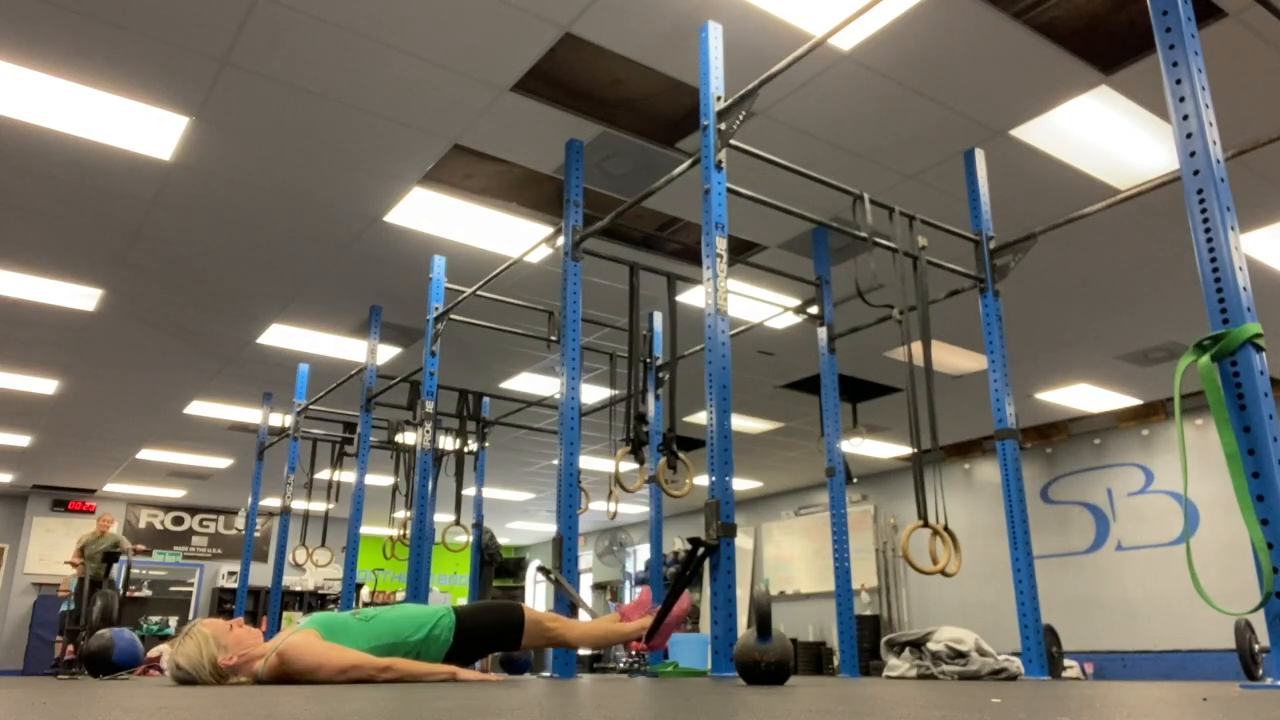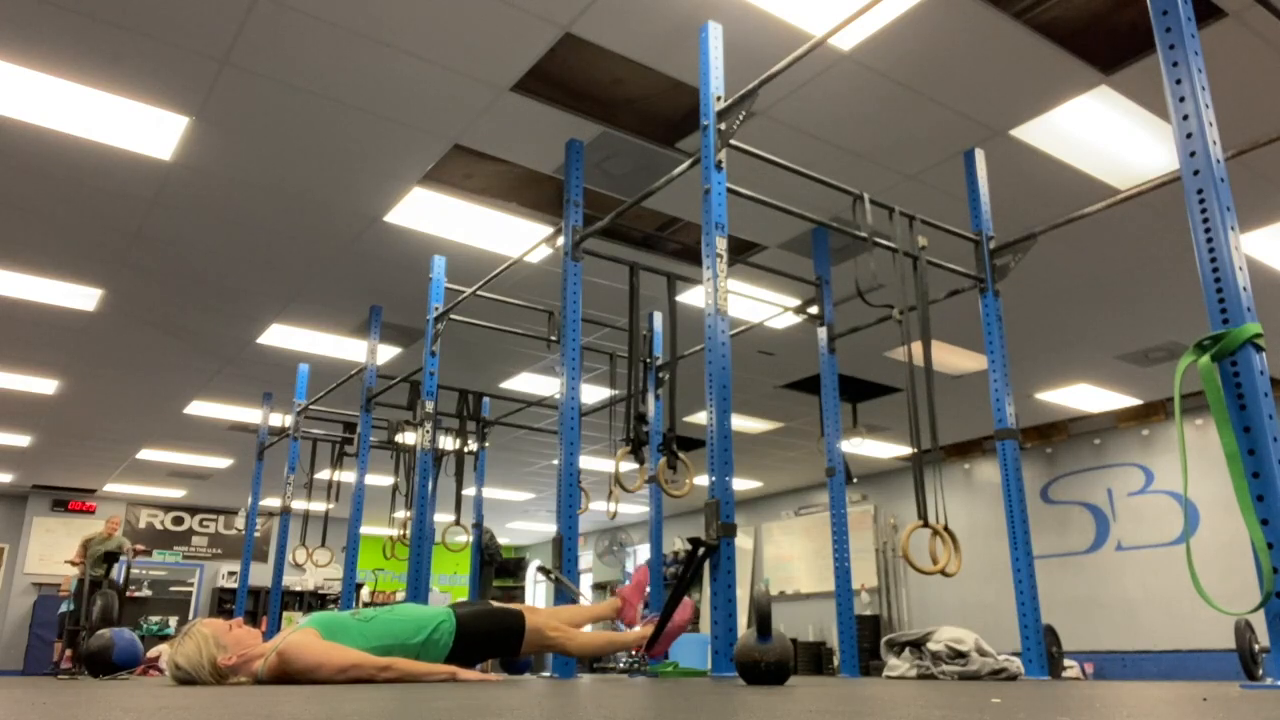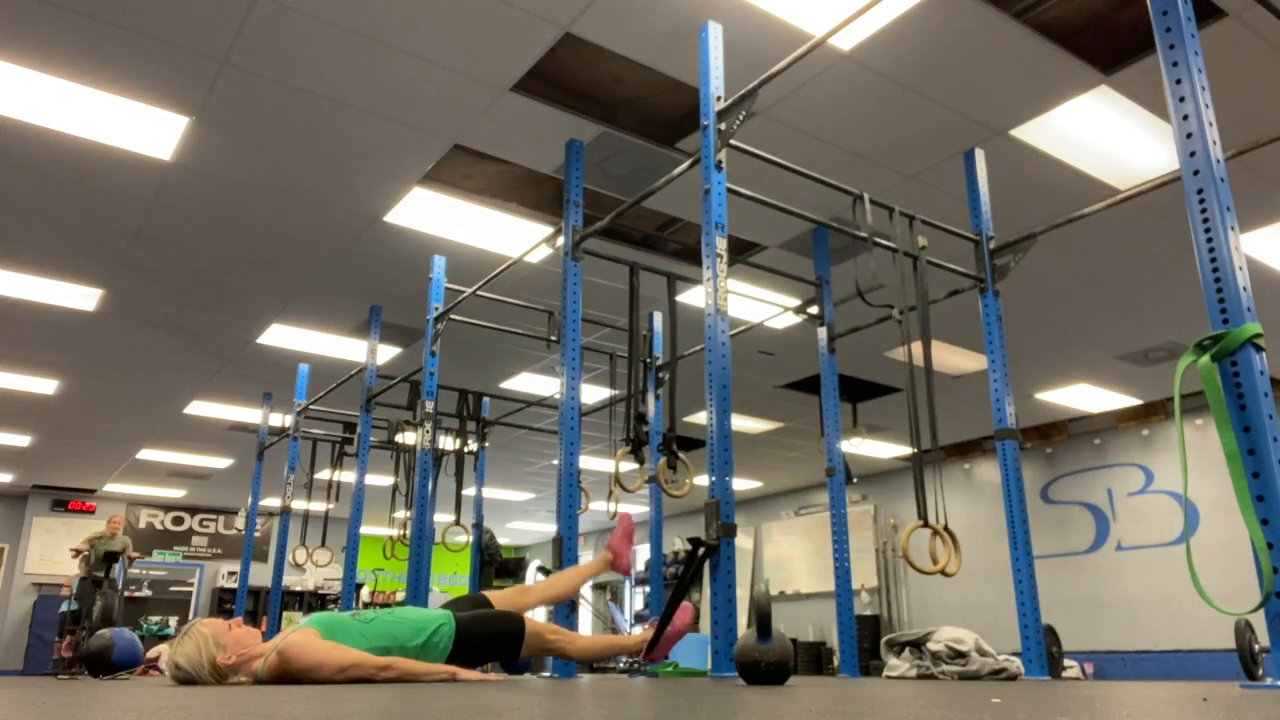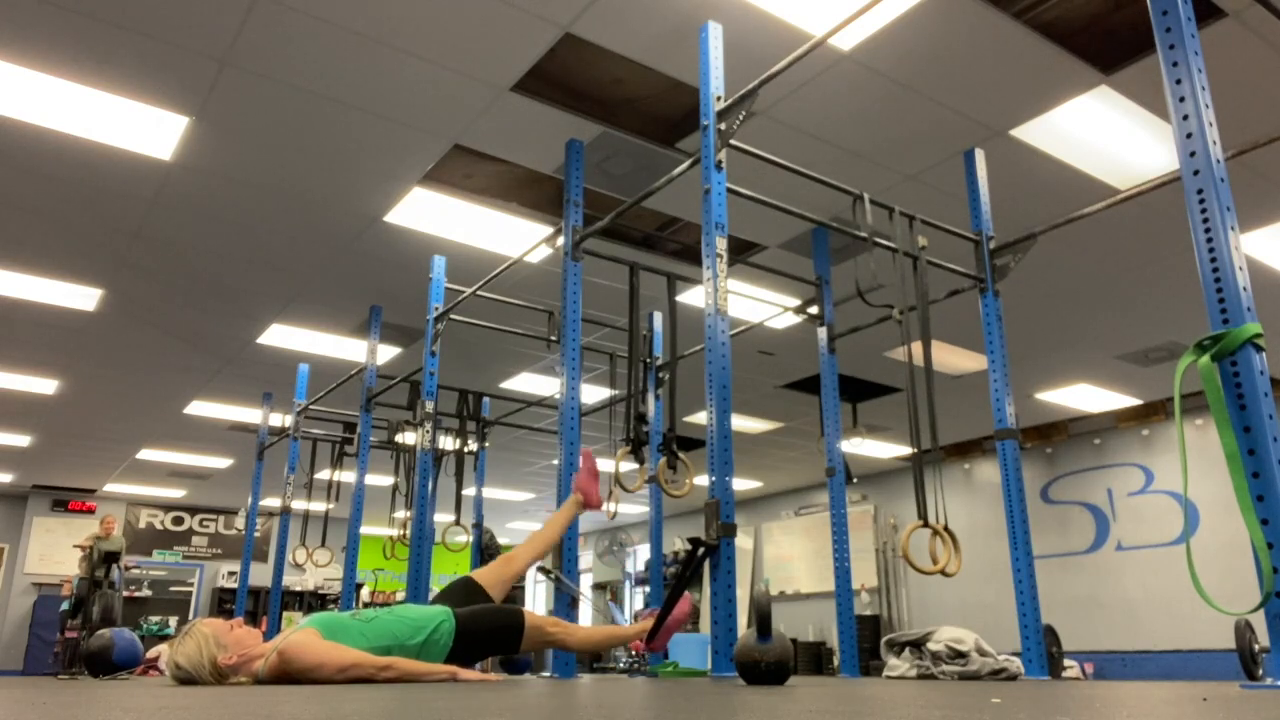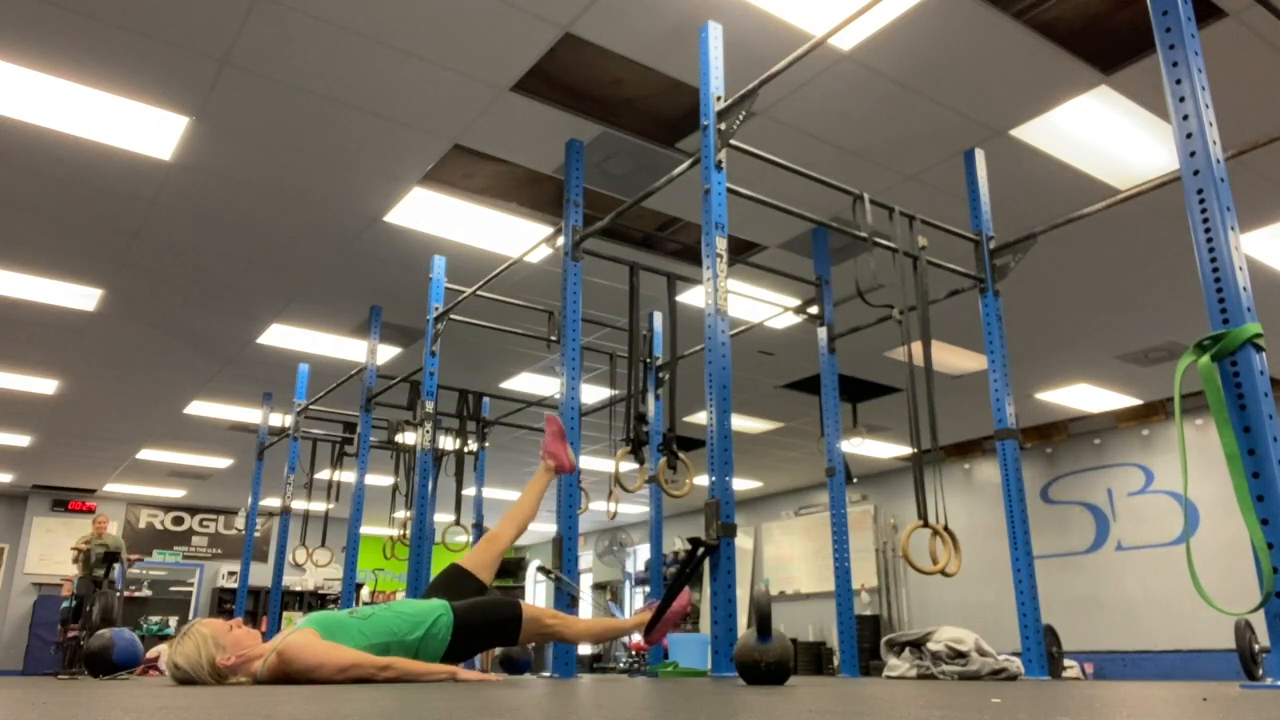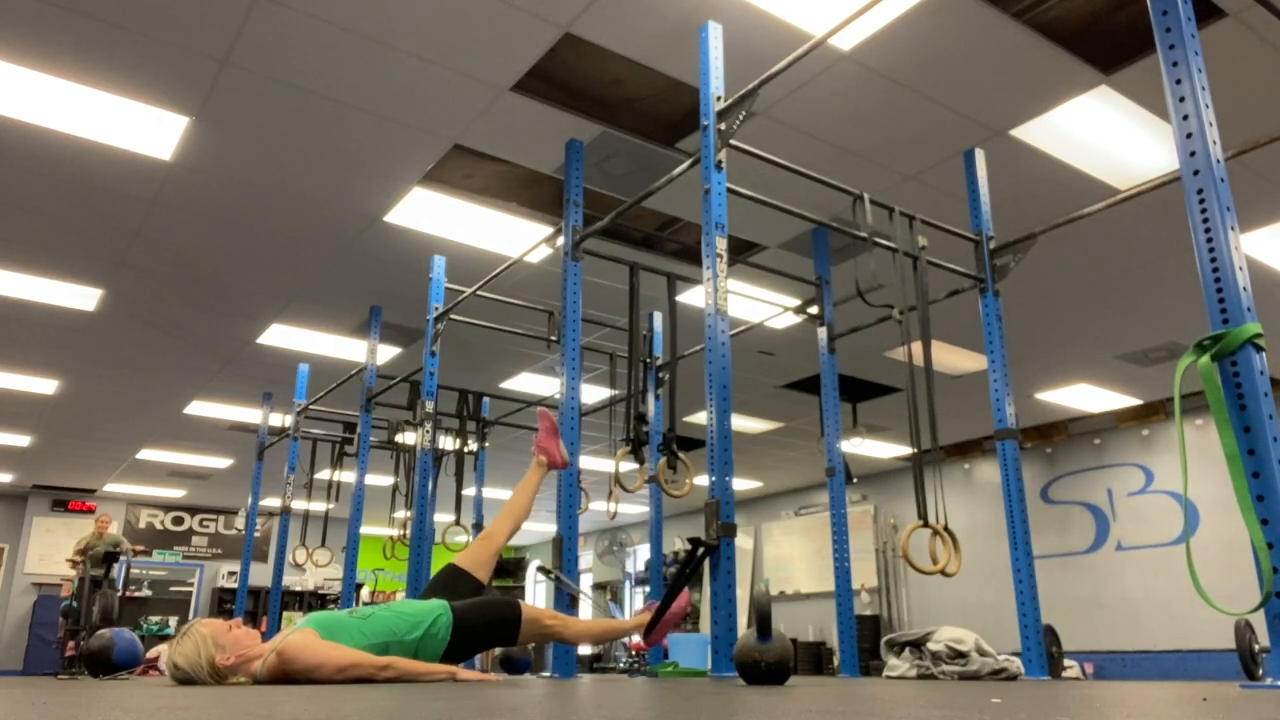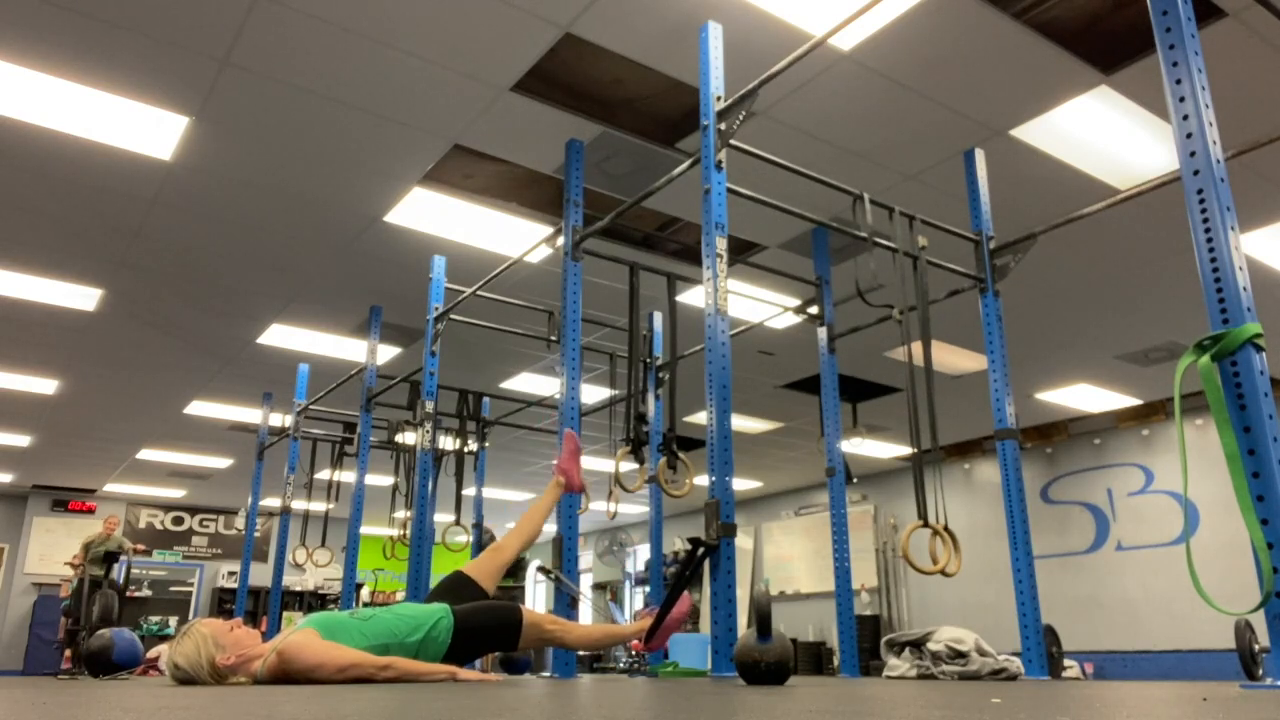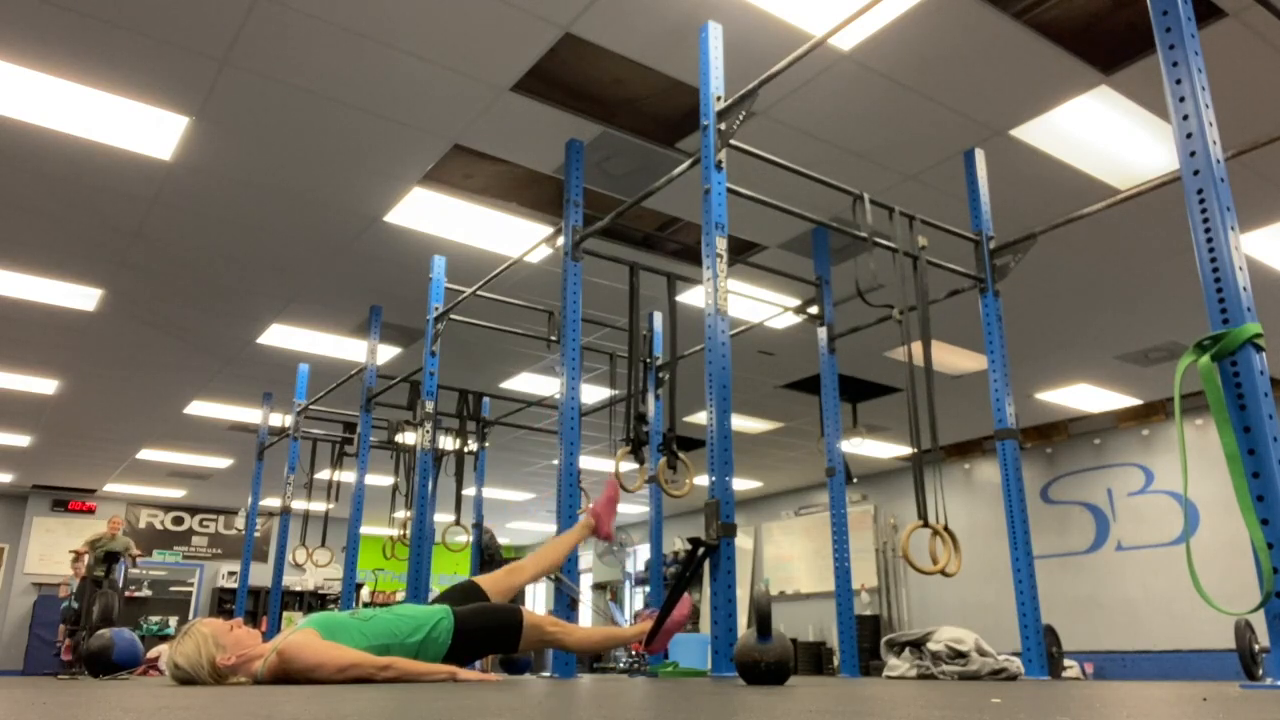
dt=0.2s
person 1, frame 1
left shoulder: (276, 651)
right shoulder: (289, 658)
right elbow: (380, 668)
right wrist: (456, 673)
left hip: (435, 623)
right hip: (442, 634)
left knee: (542, 628)
right knee: (547, 625)
left ankle: (624, 622)
right ankle: (644, 629)
person 1, frame 2
left shoulder: (277, 651)
right shoulder: (289, 656)
right elbow: (381, 668)
right wrist: (456, 673)
left hip: (436, 622)
right hip: (442, 638)
left knee: (534, 616)
right knee: (547, 631)
left ankle: (619, 606)
right ankle: (646, 635)
person 1, frame 3
left shoulder: (278, 652)
right shoulder: (289, 656)
right elbow: (380, 667)
right wrist: (455, 673)
left hip: (435, 621)
right hip: (443, 639)
left knee: (522, 595)
right knee: (551, 635)
left ankle: (610, 557)
right ankle: (647, 641)
person 1, frame 4
left shoulder: (280, 650)
right shoulder: (292, 656)
right elbow: (382, 667)
right wrist: (457, 673)
left hip: (431, 617)
right hip: (444, 637)
left knee: (512, 563)
right knee: (552, 629)
left ankle: (580, 498)
right ankle: (647, 630)
person 1, frame 5
left shoulder: (278, 650)
right shoulder: (291, 657)
right elbow: (382, 668)
right wrist: (456, 673)
left hip: (427, 612)
right hip: (440, 633)
left knee: (496, 542)
right knee: (549, 621)
left ankle: (551, 466)
right ankle: (645, 622)
person 1, frame 6
left shoulder: (276, 652)
right shoulder: (289, 657)
right elbow: (382, 668)
right wrist: (458, 674)
left hip: (423, 613)
right hip: (440, 632)
left knee: (491, 540)
right knee: (549, 621)
left ankle: (543, 461)
right ankle: (644, 623)
person 1, frame 7
left shoulder: (276, 652)
right shoulder: (289, 656)
right elbow: (381, 668)
right wrist: (457, 674)
left hip: (425, 615)
right hip: (441, 633)
left knee: (502, 551)
right knee: (549, 627)
left ankle: (561, 481)
right ankle: (645, 629)
person 1, frame 8
left shoulder: (277, 651)
right shoulder: (289, 655)
right elbow: (380, 667)
right wrist: (456, 672)
left hip: (427, 617)
right hip: (441, 633)
left knee: (517, 573)
right knee: (549, 628)
left ankle: (592, 522)
right ankle: (645, 632)
